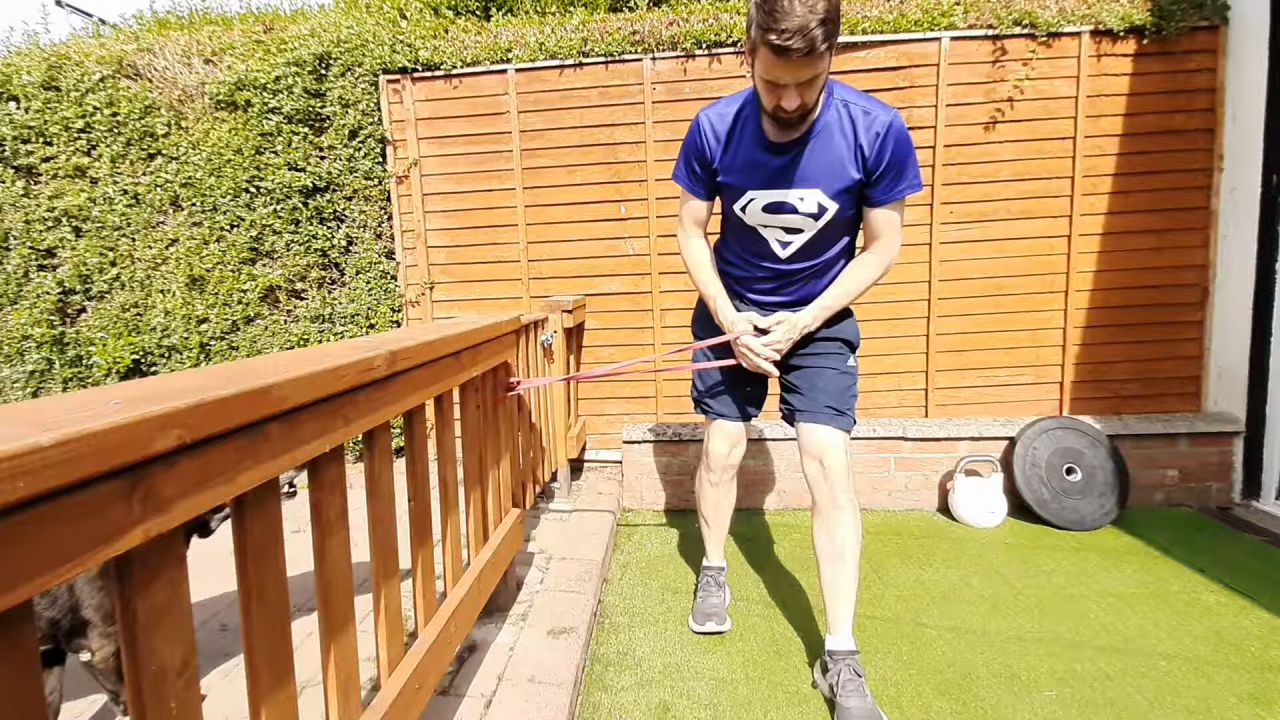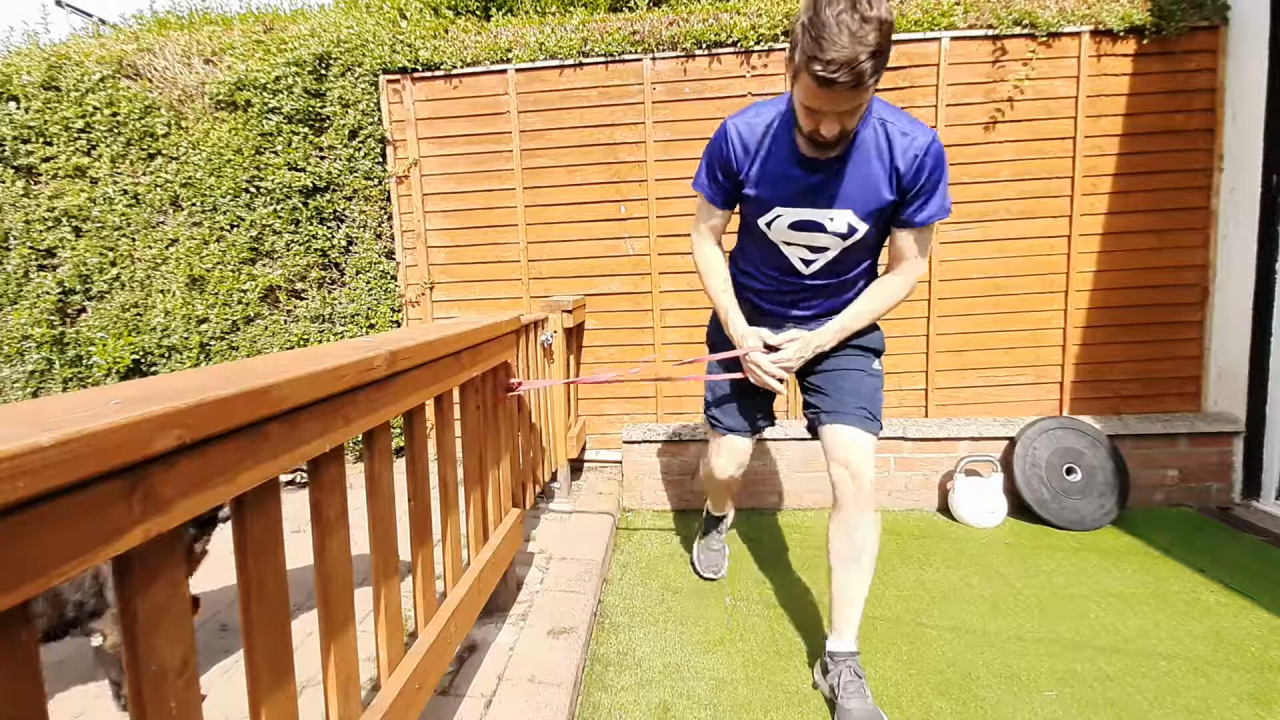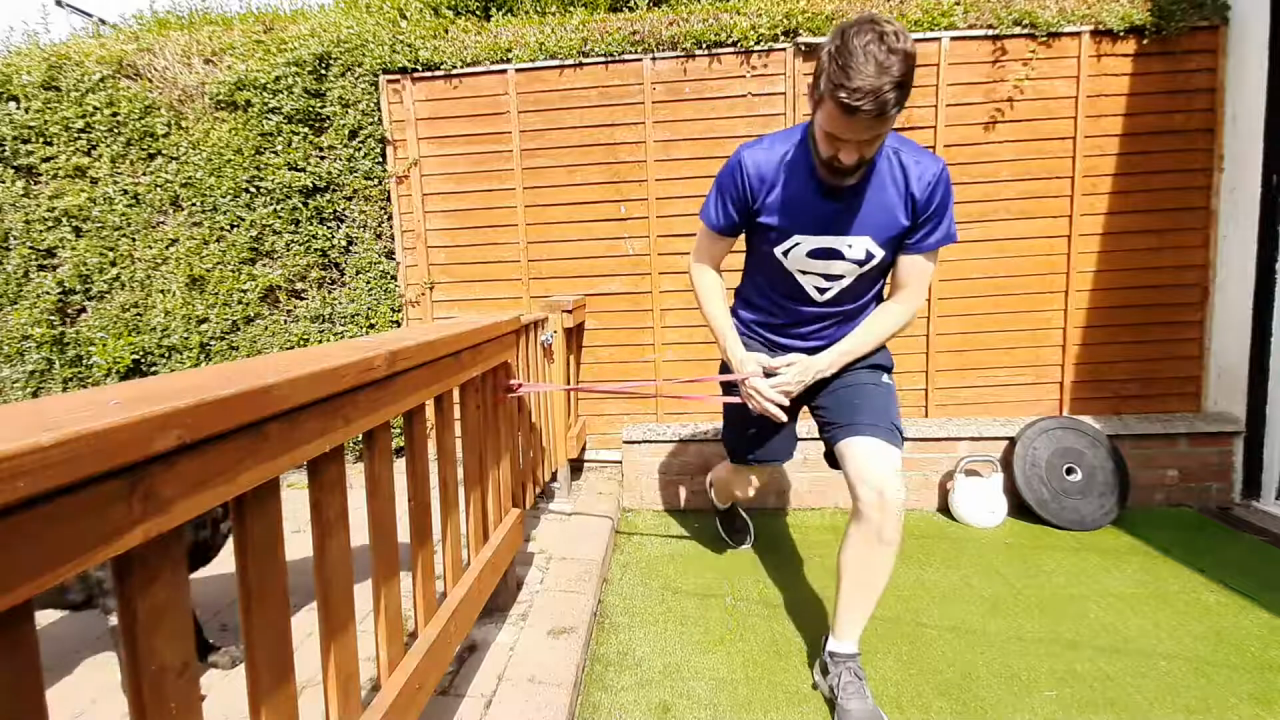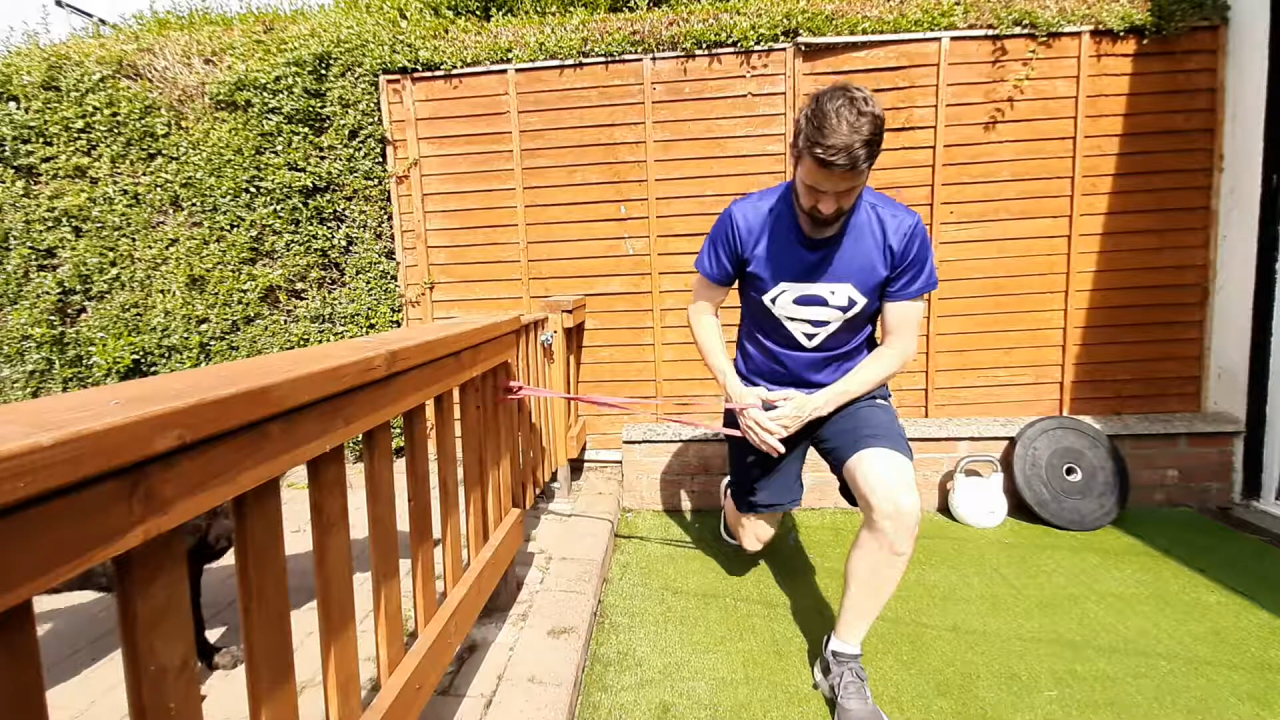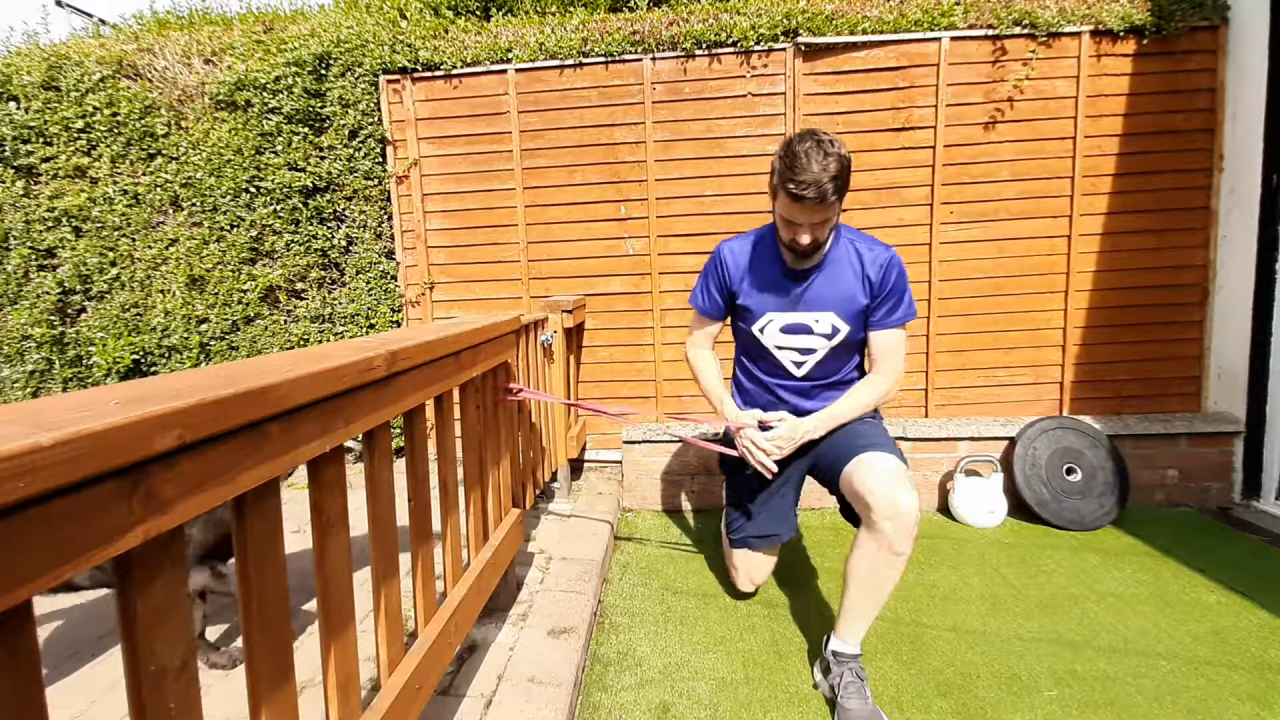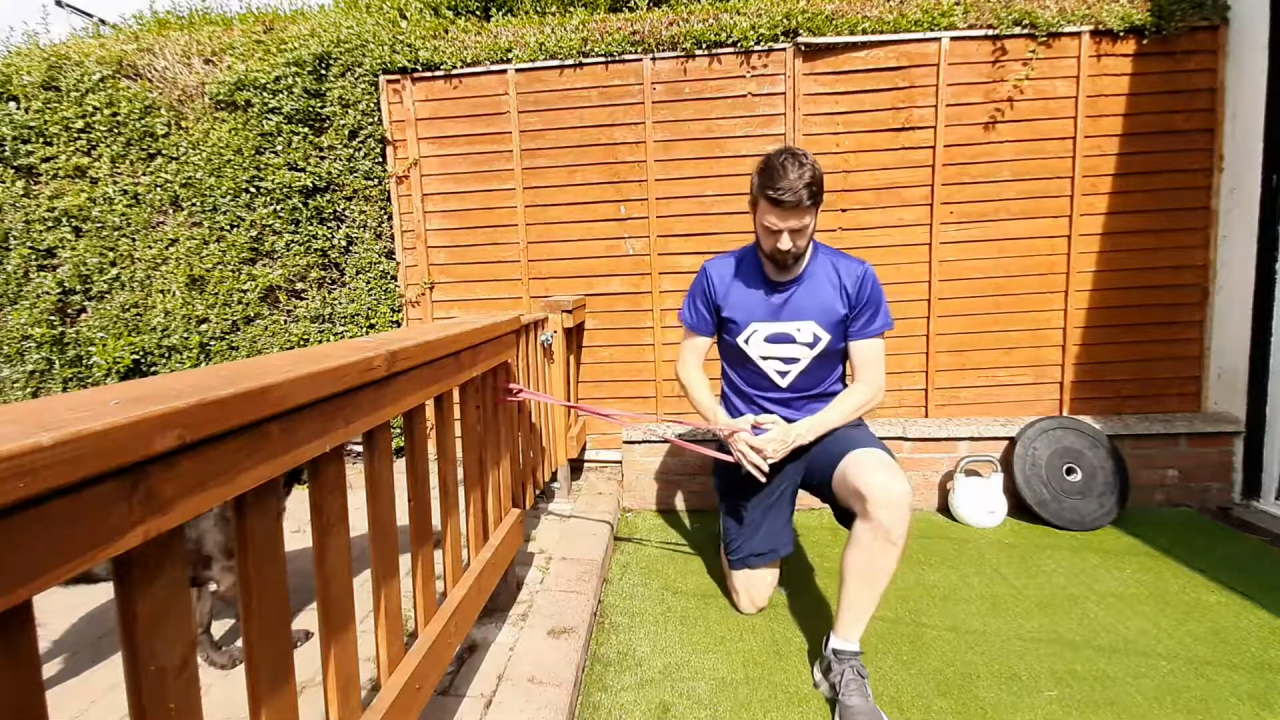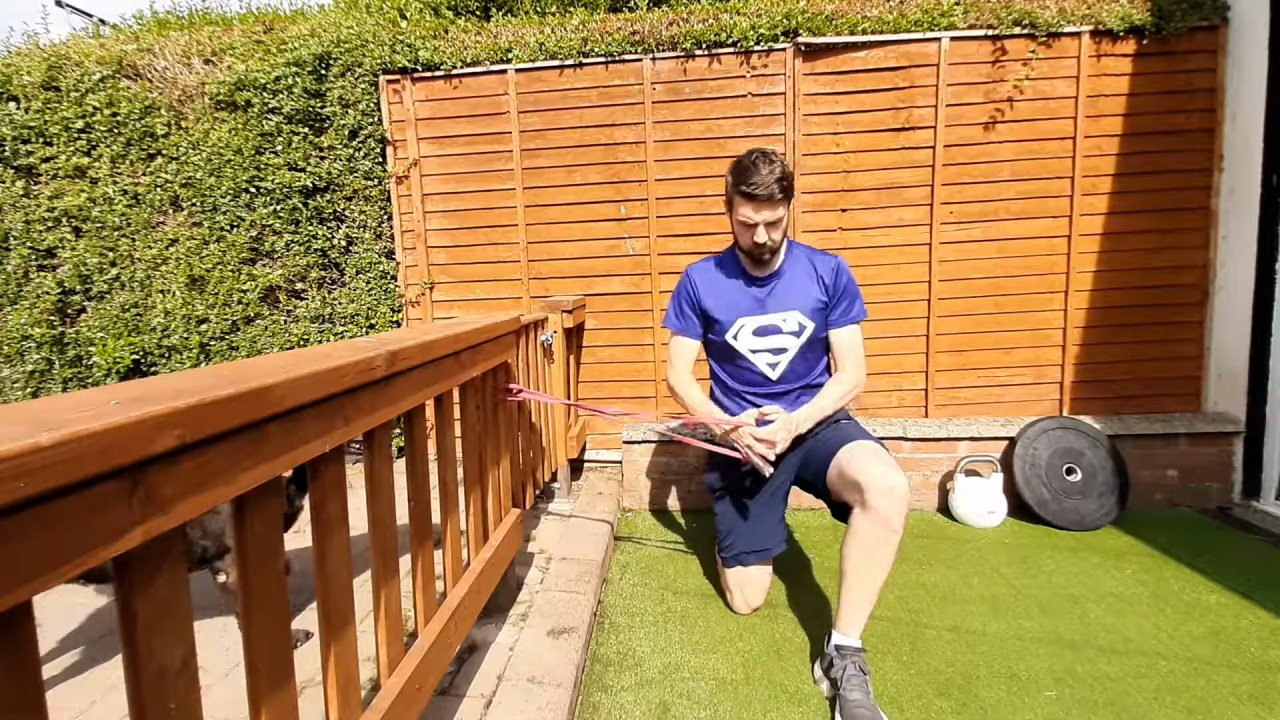
dt=0.2s
person 1, frame 1
left shoulder: (878, 129)
right shoulder: (713, 127)
left elbow: (882, 248)
right elbow: (690, 233)
left wrist: (801, 324)
right wrist: (730, 318)
left hip: (819, 319)
right hip: (733, 312)
left knee: (828, 468)
right knee: (719, 453)
left ankle: (840, 656)
right ankle: (715, 568)
person 1, frame 2
left shoulder: (913, 151)
right shoulder: (741, 136)
left elbow: (906, 271)
right elbow: (706, 238)
left wrist: (817, 341)
right wrist: (739, 333)
left hip: (843, 328)
right hip: (750, 322)
left knee: (854, 474)
right knee: (723, 464)
left ankle: (840, 657)
right ankle: (716, 521)
person 1, frame 3
left shoulder: (923, 179)
right shoulder: (755, 166)
left elbow: (908, 297)
right elbow: (703, 265)
left wrist: (819, 368)
right wrist: (739, 361)
left hip: (849, 353)
right hip: (760, 349)
left knee: (883, 495)
right knee: (743, 485)
left ankle: (840, 659)
right ankle: (720, 488)
person 1, frame 4
left shoulder: (900, 231)
right shoulder: (745, 221)
left elbow: (899, 344)
right elbow: (701, 311)
left wrist: (815, 407)
right wrist: (738, 395)
left hip: (847, 392)
right hip: (761, 393)
left knee: (899, 506)
right knee: (751, 537)
left ankle: (841, 658)
right ankle: (736, 497)
person 1, frame 5
left shoulder: (878, 265)
right shoulder: (732, 260)
left elbow: (887, 374)
right elbow: (698, 347)
left wrist: (806, 430)
right wrist: (734, 419)
left hip: (838, 417)
right hip: (759, 424)
left knee: (898, 506)
right knee: (748, 577)
left ankle: (841, 659)
right ankle: (738, 520)
person 1, frame 6
left shoulder: (854, 279)
right shoulder: (717, 278)
left elbow: (870, 385)
right elbow: (689, 367)
left wrist: (796, 434)
right wrist: (727, 427)
left hip: (824, 428)
right hip: (749, 437)
left knee: (890, 494)
right knee: (751, 599)
left ankle: (841, 656)
right ankle: (739, 534)
person 1, frame 7
left shoulder: (828, 272)
right shoulder: (699, 282)
left elbow: (852, 374)
right elbow: (679, 375)
left wrist: (794, 424)
right wrist: (729, 426)
left hip: (815, 423)
right hip: (741, 438)
left knee: (887, 486)
right knee: (746, 599)
left ankle: (843, 653)
right ankle: (740, 529)
